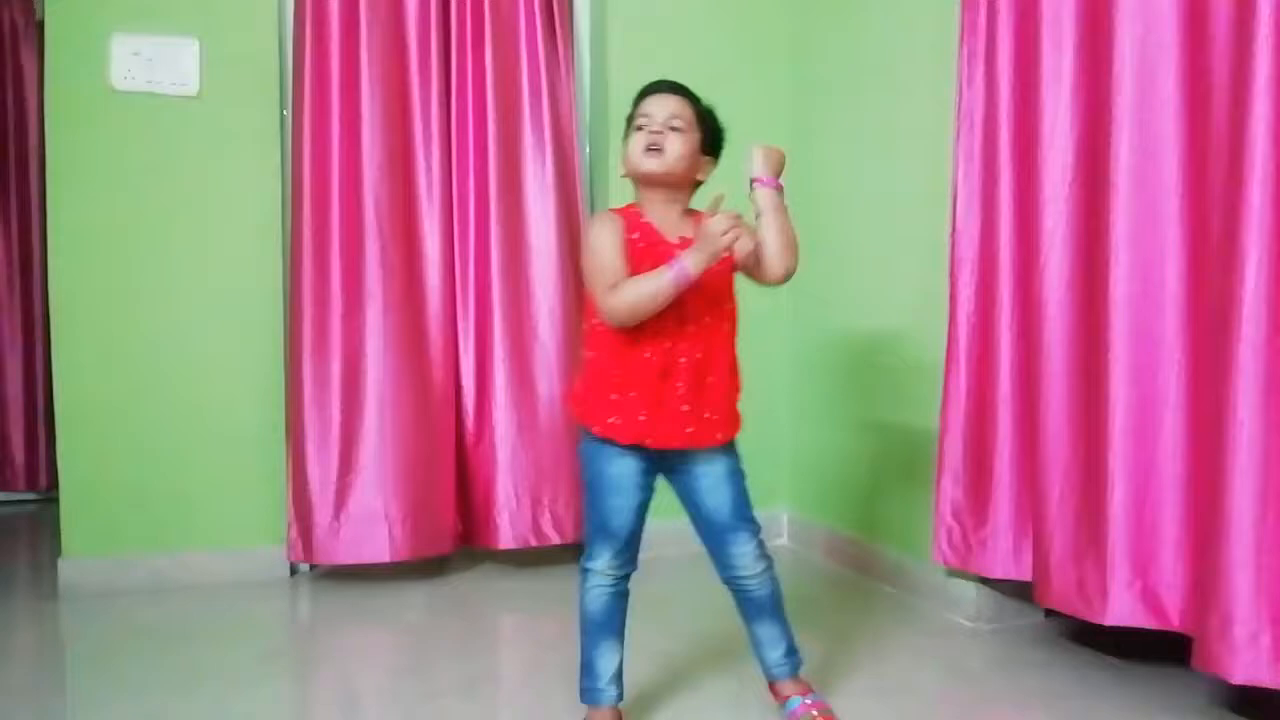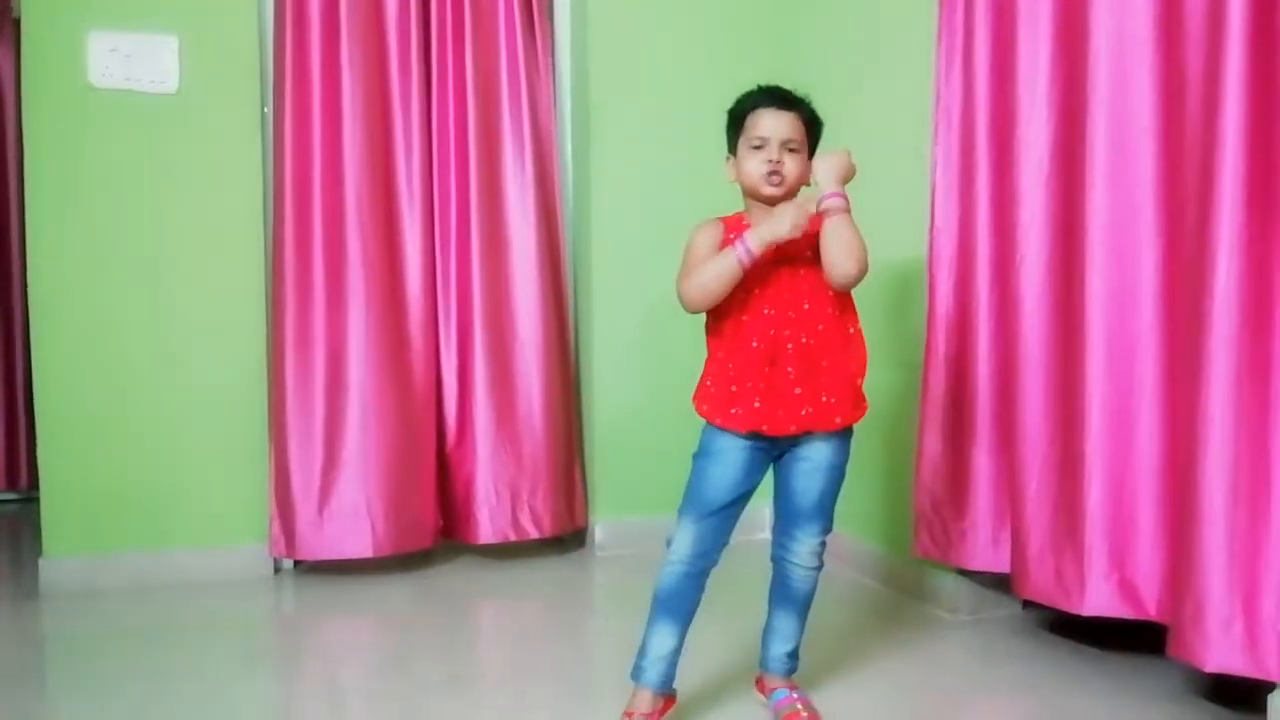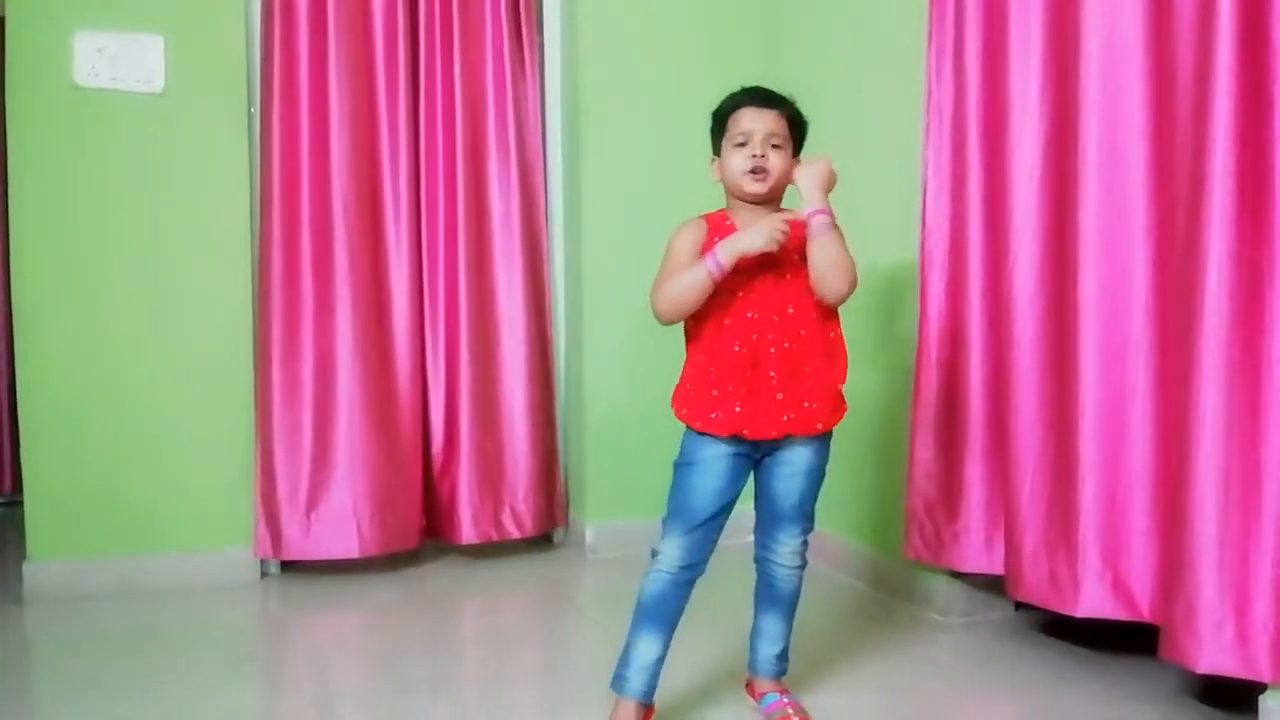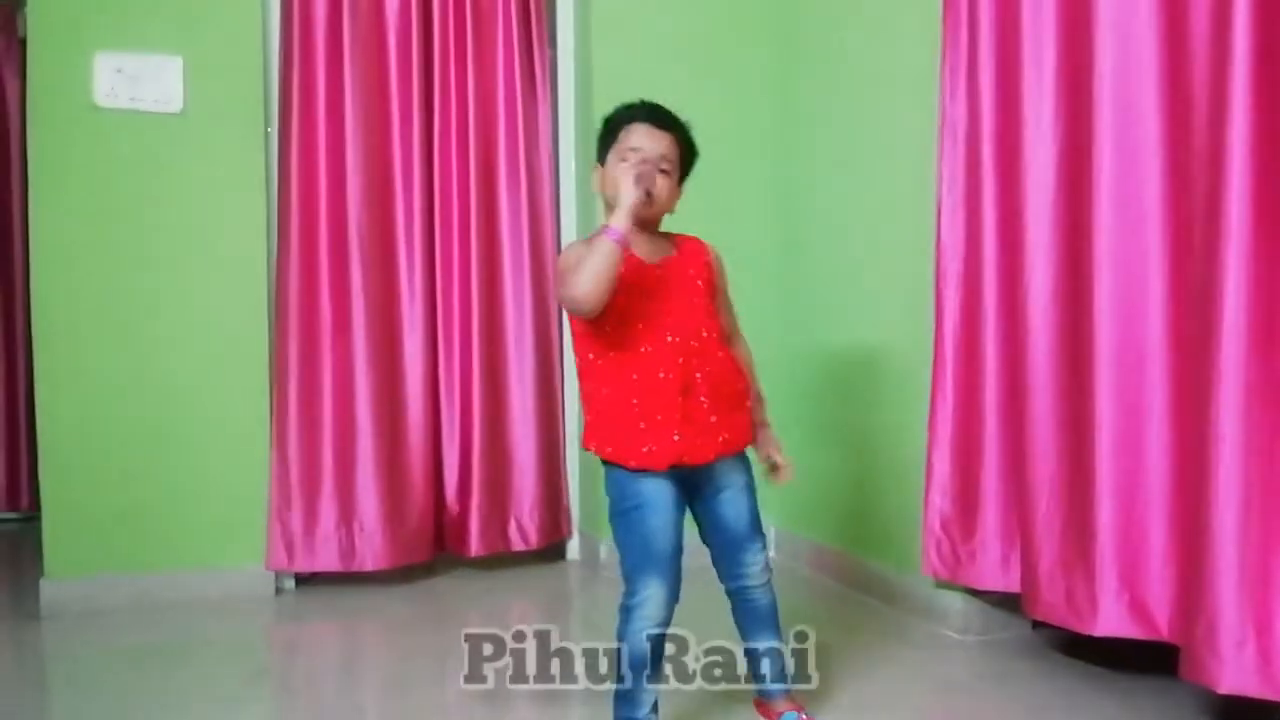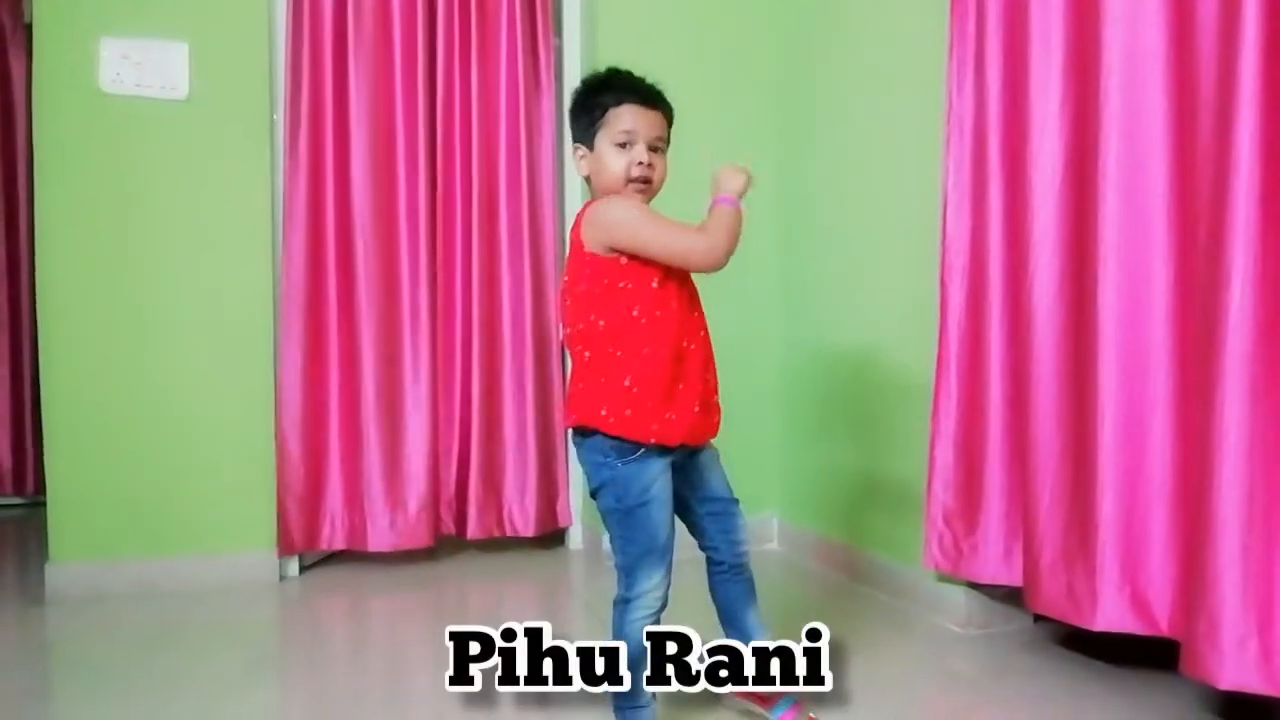
dt=0.7s
person 1, frame 1
left shoulder: (721, 231)
right shoulder: (610, 229)
left elbow: (779, 270)
right elbow: (617, 307)
left wrist: (766, 182)
right wrist: (697, 258)
left hip: (704, 431)
right hip: (618, 432)
left knee: (746, 558)
right knee: (607, 566)
person 1, frame 2
left shoulder: (825, 229)
right shoulder: (715, 234)
left elbow: (847, 271)
right elbow: (693, 295)
left wrist: (832, 190)
right wrist: (763, 235)
left hip: (821, 421)
right hip: (737, 420)
left knee: (802, 553)
right knee: (690, 545)
person 1, frame 3
left shoulder: (812, 229)
right shoulder: (700, 234)
left elbow: (836, 290)
right elbow: (665, 306)
left wrist: (817, 201)
right wrist: (738, 247)
left hip: (801, 426)
right hip: (716, 423)
left knee: (784, 555)
right knee: (676, 555)
person 1, frame 4
left shoulder: (700, 256)
right shoulder: (592, 255)
left elbow: (732, 342)
right elbow: (581, 298)
left wrist: (761, 425)
right wrist: (619, 219)
left hip: (719, 447)
right hip: (637, 457)
left knee: (750, 573)
right knee: (651, 597)
person 1, frame 5
left shoulder: (641, 234)
right shoulder: (609, 217)
right elbow: (710, 251)
right wrist: (728, 194)
left hip: (679, 434)
right hip: (622, 438)
left knee: (730, 544)
right knee: (646, 584)
